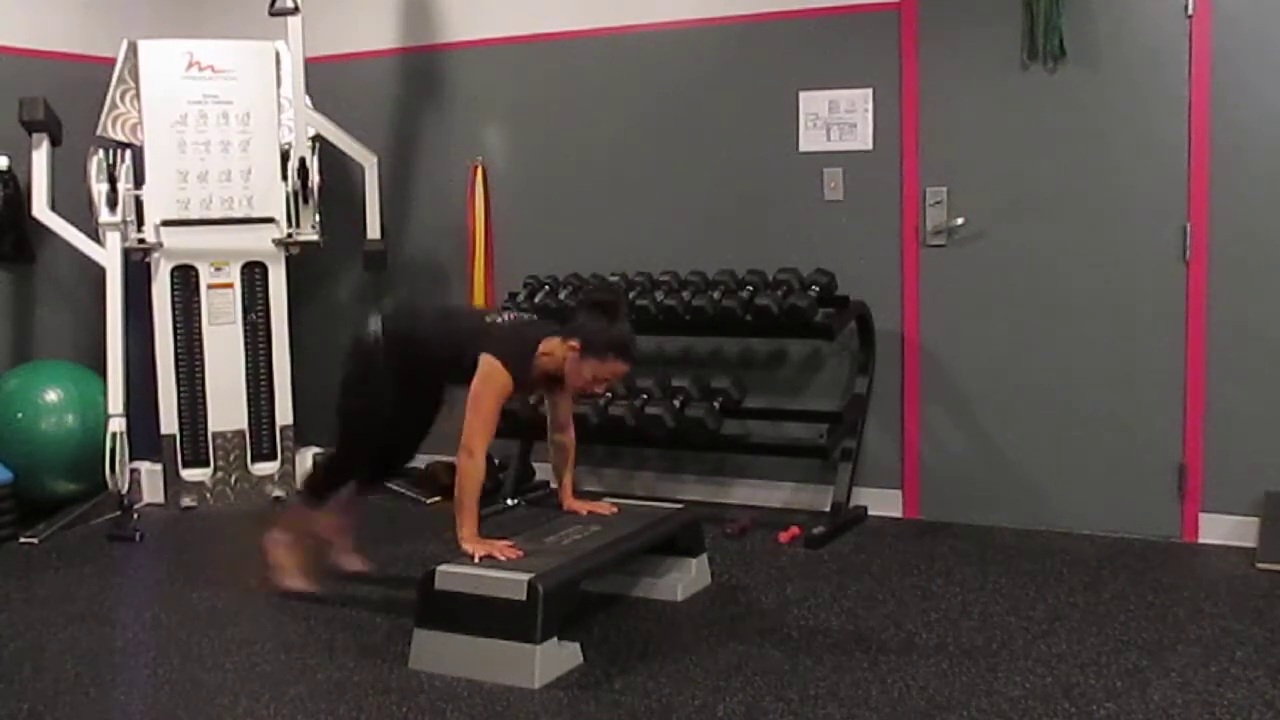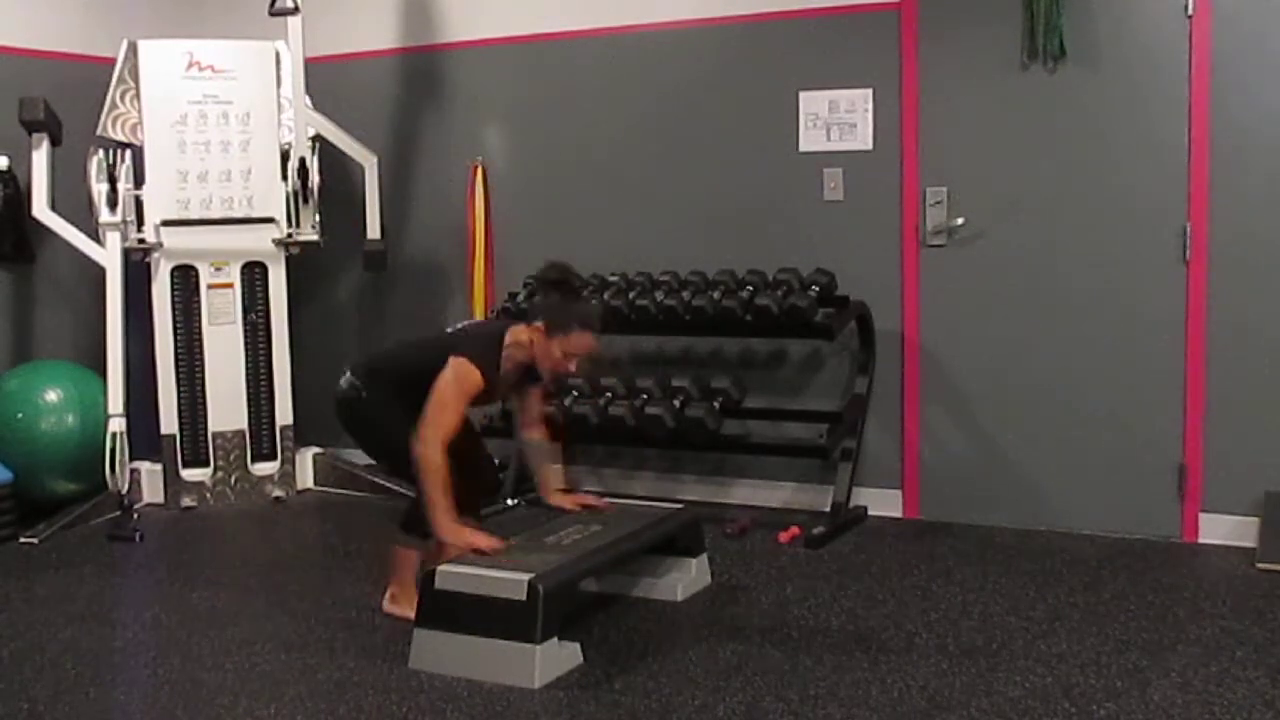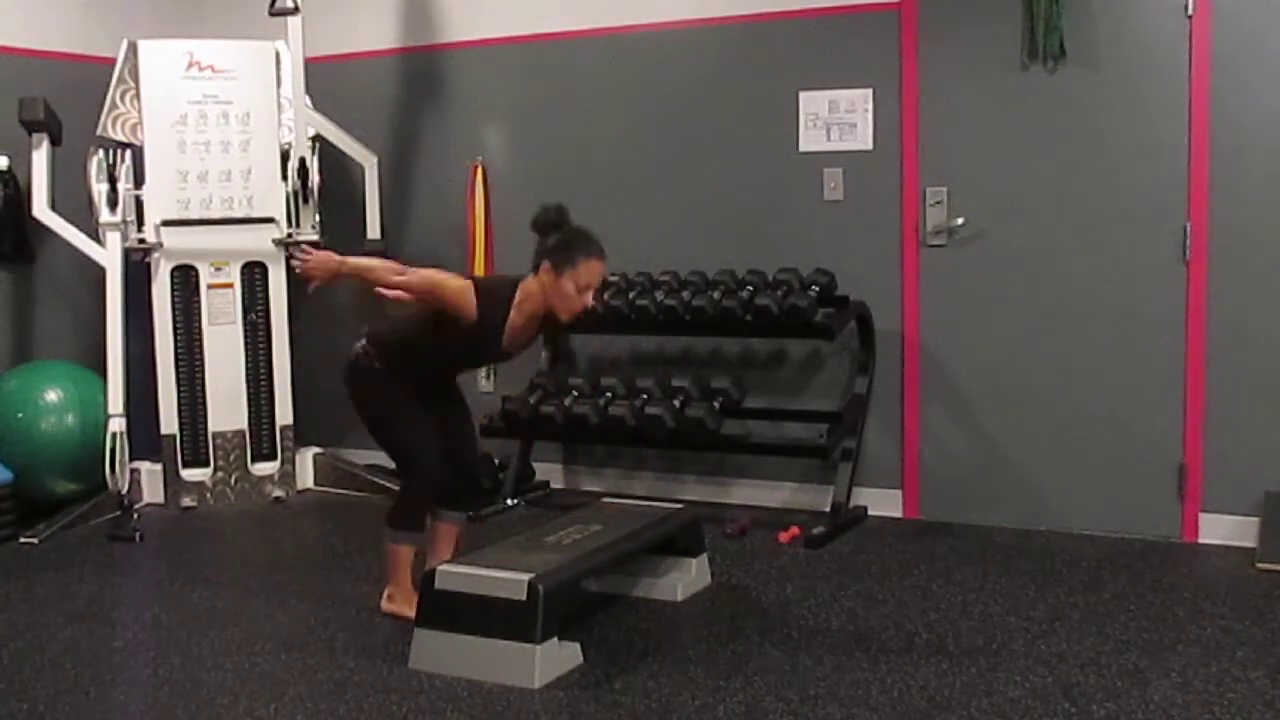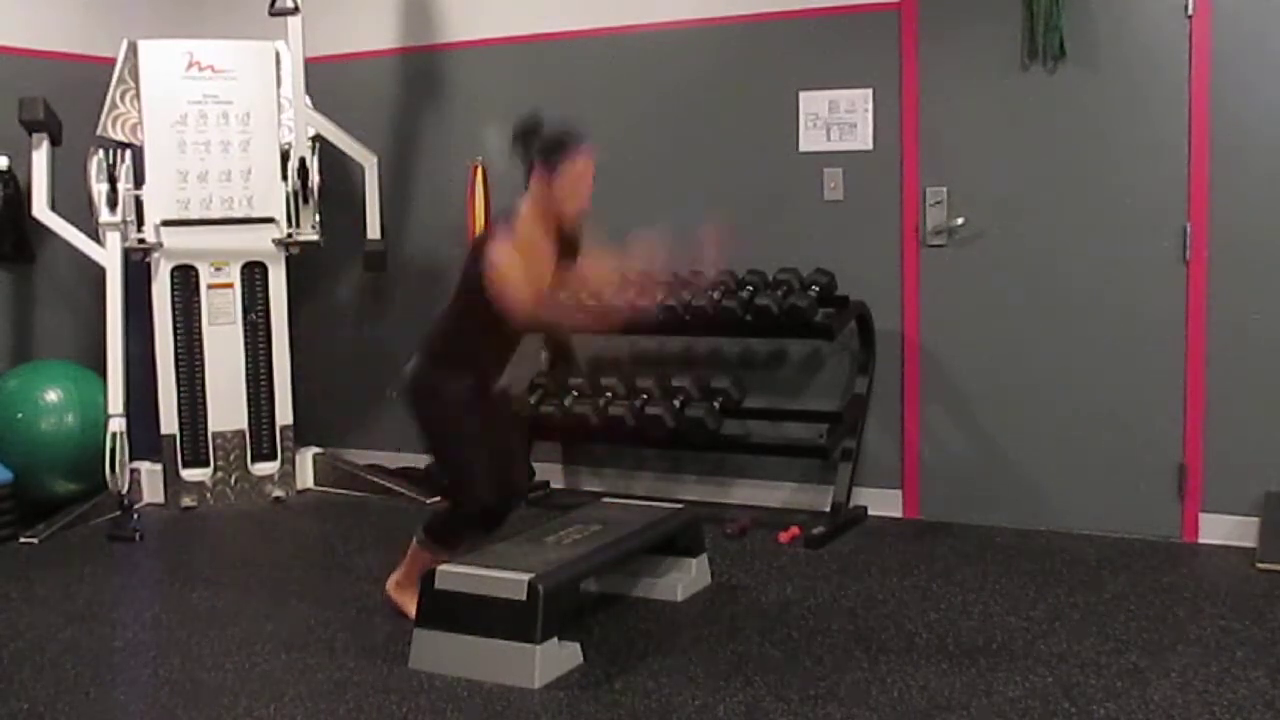
dt=0.3s
person 1, frame 1
left shoulder: (561, 359)
right shoulder: (509, 360)
left elbow: (562, 431)
right elbow: (471, 451)
left wrist: (567, 497)
right wrist: (468, 539)
left hip: (418, 359)
right hip: (383, 348)
left knee: (391, 456)
right knee: (354, 454)
left ankle: (326, 527)
right ankle: (285, 536)
person 1, frame 2
left shoulder: (531, 356)
right shoulder: (475, 359)
left elbow: (532, 428)
right elbow: (427, 443)
left wrist: (551, 492)
right wrist: (448, 525)
left hip: (414, 397)
right hip: (366, 395)
left knee: (482, 479)
right knee: (443, 476)
right ankle: (399, 594)
person 1, frame 3
left shoulder: (544, 316)
right shoulder: (482, 300)
right elbow: (400, 275)
right wrist: (334, 265)
left hip: (431, 377)
right hip: (380, 369)
left knee: (464, 466)
right knee: (425, 470)
right ankle: (398, 593)
person 1, frame 4
left shoulder: (566, 243)
right shoulder: (505, 244)
left elbow: (599, 299)
right elbow: (526, 304)
left hip: (481, 381)
right hip: (442, 381)
left knee: (510, 484)
right knee: (474, 494)
right ankle: (405, 581)
